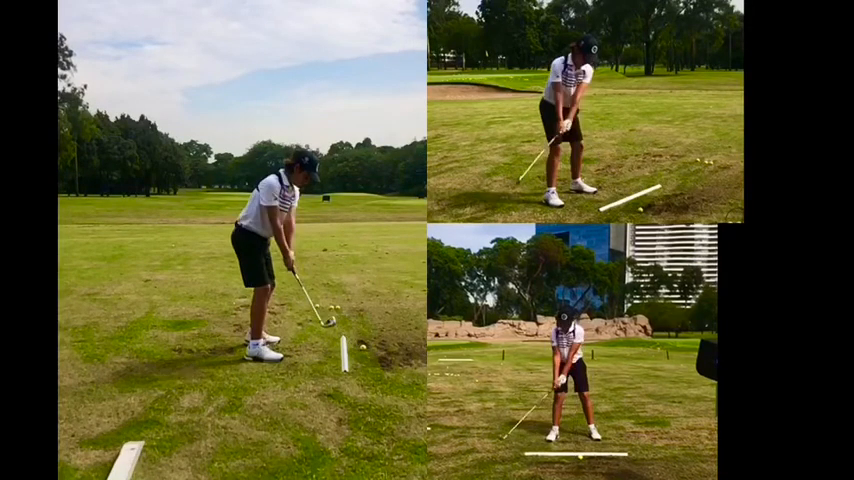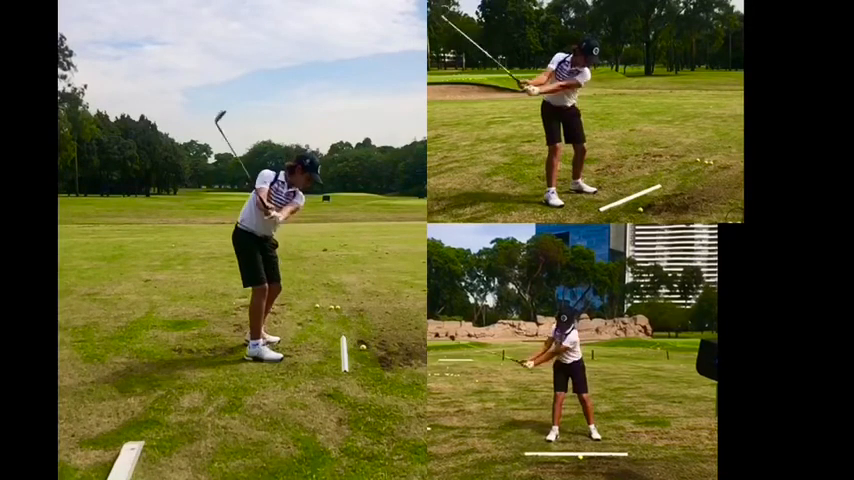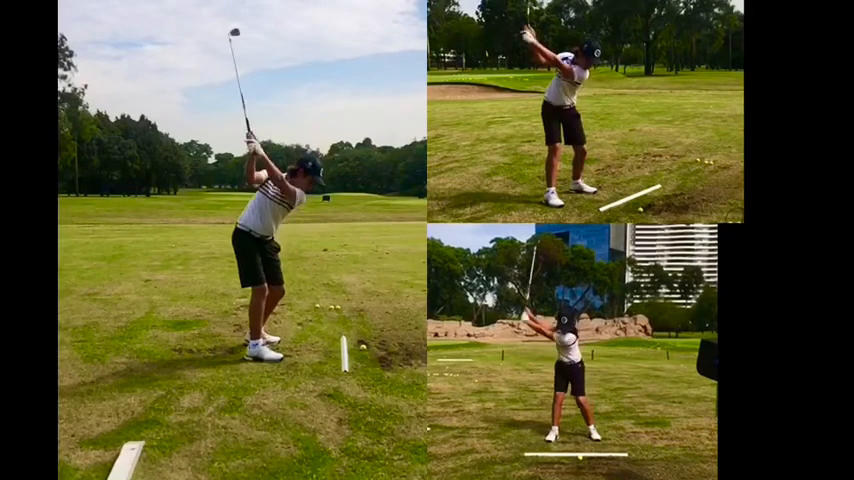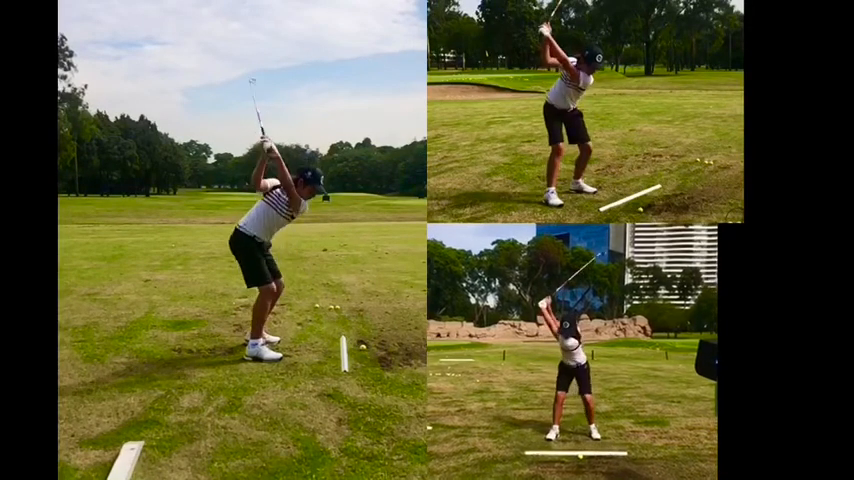
dt=0.2s
person 1, frame 1
left shoulder: (294, 192)
right shoulder: (272, 183)
left elbow: (290, 221)
right elbow: (274, 223)
left wrist: (291, 250)
right wrist: (286, 253)
left hip: (261, 239)
right hip: (246, 236)
left knee: (268, 286)
right knee: (262, 288)
left ankle: (256, 332)
right ankle: (255, 346)
person 1, frame 2
left shoulder: (298, 196)
right shoulder: (268, 176)
left elbow: (287, 211)
right elbow: (261, 196)
left wrist: (278, 215)
right wrist: (265, 206)
left hip: (265, 240)
right hip: (246, 236)
left knee: (275, 287)
right knee: (261, 288)
left ankle: (256, 332)
right ankle: (255, 346)
person 1, frame 3
left shoulder: (298, 195)
right shoulder: (269, 178)
left elbow: (281, 182)
right elbow: (251, 178)
left wrist: (262, 155)
right wrist: (252, 154)
left hip: (266, 242)
right hip: (245, 237)
left knee: (278, 290)
right knee: (261, 289)
left ankle: (257, 332)
right ankle: (255, 345)
person 1, frame 4
left shoulder: (301, 205)
right shoulder: (276, 184)
left elbow: (290, 190)
right elbow: (257, 184)
left wrist: (278, 159)
right wrist: (264, 156)
left hip: (259, 244)
right hip: (245, 240)
left knee: (276, 288)
right knee: (267, 289)
left ankle: (257, 330)
right ankle: (254, 345)
person 2, frame 1
left shoulder: (588, 70)
right shoulder: (559, 64)
left elbow: (578, 96)
right elbow: (557, 94)
left wrist: (570, 119)
right wrist: (559, 120)
left hip: (569, 108)
right hip: (552, 109)
left knee: (578, 145)
right knee: (556, 147)
left ankle: (576, 182)
right ankle: (550, 191)
person 2, frame 2
left shoulder: (584, 74)
right shoulder: (561, 57)
left elbow: (561, 86)
right elbow: (546, 75)
left wrist: (538, 90)
right wrist: (531, 83)
left hip: (569, 110)
right hip: (550, 108)
left knee: (581, 148)
right knee: (555, 148)
left ankle: (576, 182)
right ankle: (550, 192)
person 2, frame 3
left shoulder: (582, 73)
right shoulder: (566, 57)
left elbow: (554, 61)
right elbow: (541, 61)
right wrist: (533, 42)
left hip: (568, 111)
right hip: (550, 108)
left knee: (581, 150)
right knee: (555, 149)
left ankle: (576, 182)
right ankle: (550, 191)
person 2, frame 4
left shoulder: (587, 79)
right shoulder: (571, 62)
left elbow: (565, 65)
right elbow: (547, 61)
right wrist: (546, 37)
left hip: (571, 112)
right hip: (553, 110)
left knee: (587, 148)
right knee: (558, 148)
left ankle: (577, 182)
right ankle: (551, 191)
person 3, frame 1
left shoulder: (578, 331)
right shoulder: (555, 332)
left elbow: (572, 354)
right elbow: (557, 354)
left wrist: (564, 374)
right wrist: (556, 376)
left hip: (577, 364)
right hip: (560, 364)
left knee: (584, 396)
right knee: (558, 396)
left ankle: (592, 428)
right ankle: (555, 429)
person 3, frame 2
left shoulder: (572, 336)
right shoulder: (558, 328)
left elbow: (553, 352)
right elbow: (546, 346)
left wrist: (535, 363)
right wrist: (532, 359)
left hip: (575, 365)
right hip: (561, 365)
left knee: (584, 397)
right knee: (559, 397)
left ankle: (592, 428)
right ankle: (555, 430)
person 3, frame 3
left shoulder: (569, 337)
right shoulder: (566, 327)
left elbow: (546, 332)
right elbow: (549, 328)
left wrist: (529, 322)
right wrist: (532, 318)
left hip: (574, 367)
right hip: (562, 365)
left knee: (581, 399)
right knee: (558, 398)
left ankle: (592, 429)
right ankle: (554, 430)
person 3, frame 4
left shoulder: (571, 341)
right shoulder: (571, 328)
left elbow: (554, 328)
left wrist: (543, 310)
right wrist: (547, 308)
left hip: (580, 367)
right hip: (566, 366)
left knee: (587, 398)
right knee: (559, 396)
left ankle: (592, 427)
right ankle: (555, 428)
